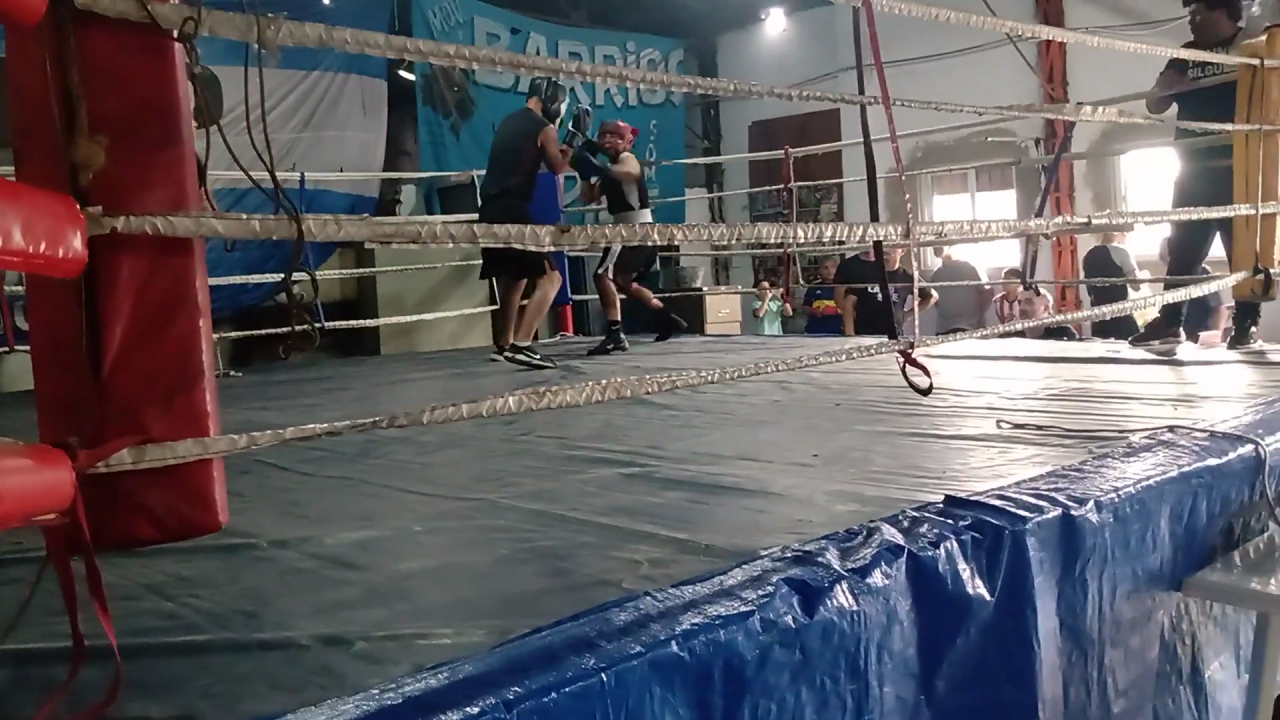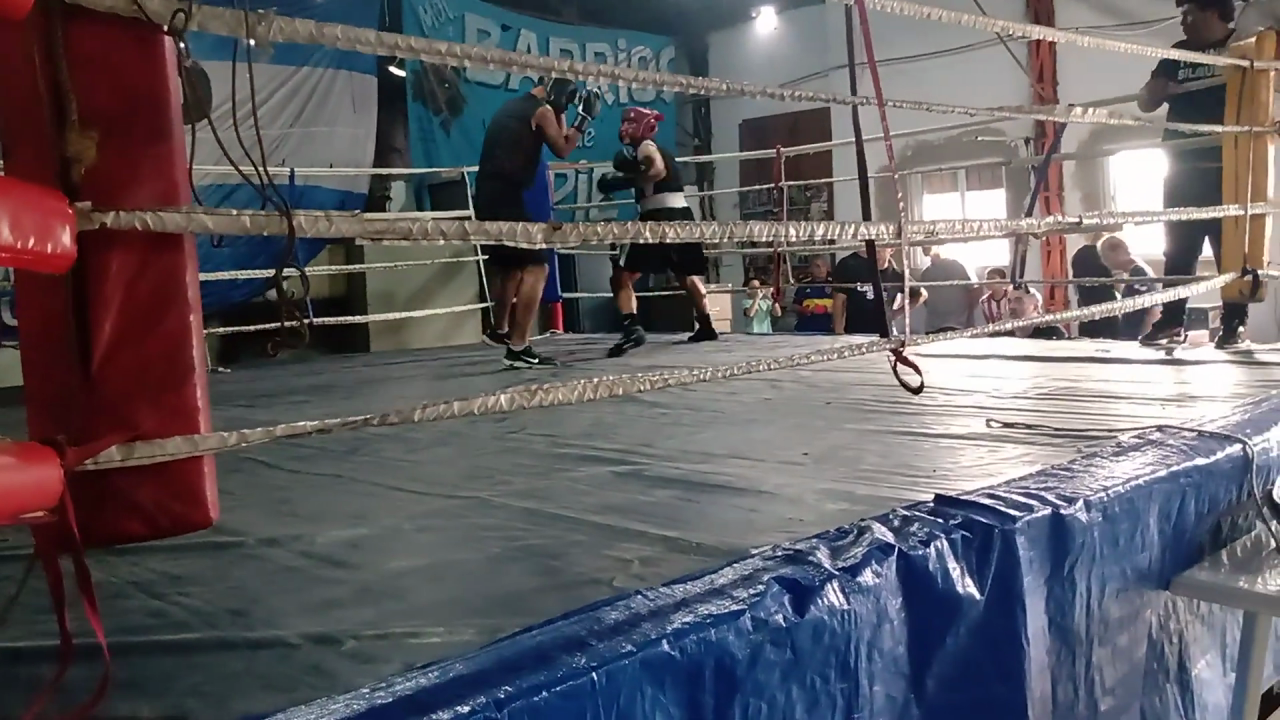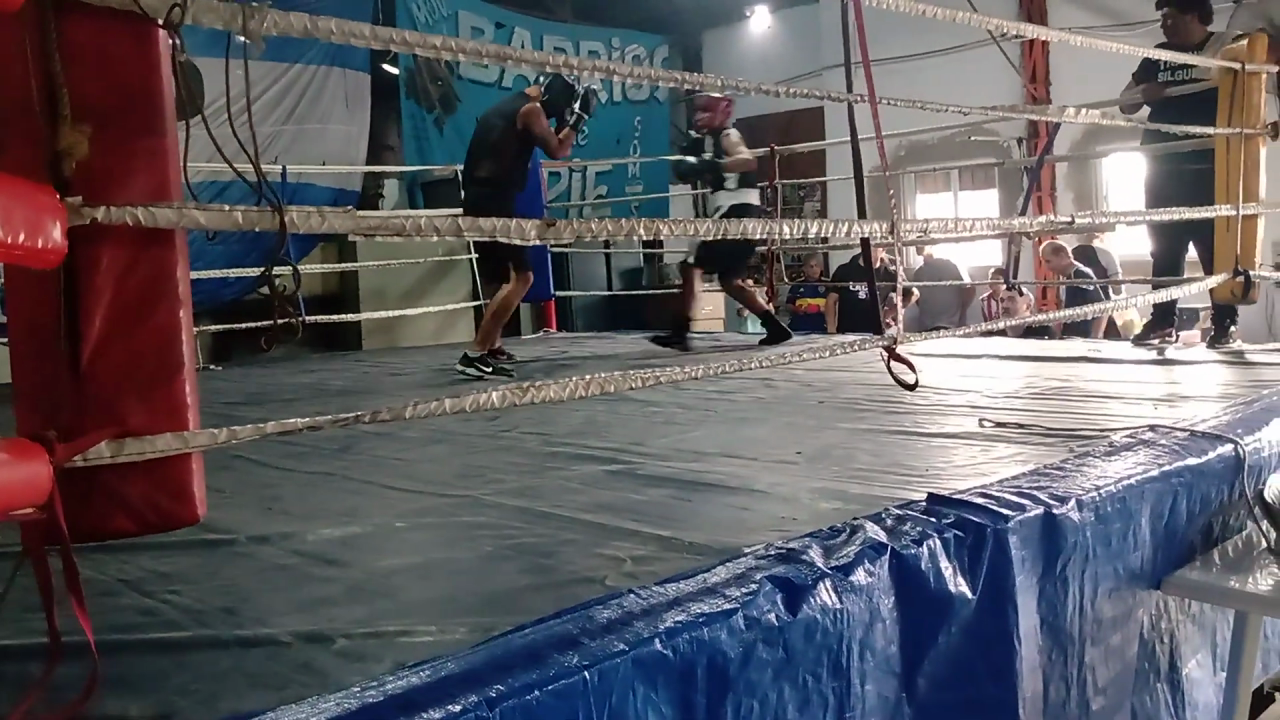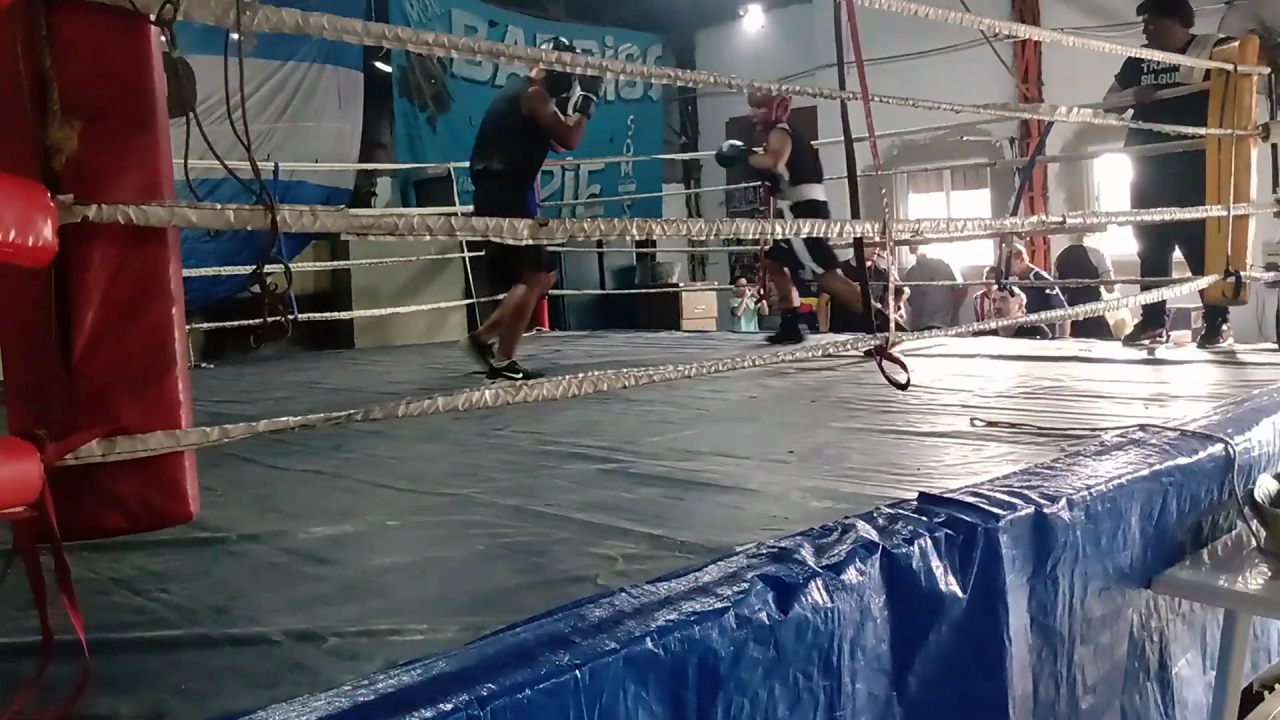
dt=0.4s
person 1, frame 1
right shoulder: (1186, 54)
right elbow: (1155, 106)
right wrist: (1165, 86)
right hip: (1196, 169)
right knee: (1183, 248)
left ankle: (1246, 323)
right ankle: (1169, 321)
person 1, frame 2
right shoulder: (1178, 53)
right elbow: (1146, 105)
right wrist: (1152, 90)
right hip: (1183, 168)
right knee: (1178, 247)
left ankle: (1234, 324)
right ankle: (1171, 321)
person 1, frame 3
right shoulder: (1157, 57)
right elbow: (1125, 105)
right wrist: (1142, 92)
left hip: (1209, 170)
right hip: (1164, 170)
left knee: (1215, 246)
right knee: (1164, 248)
left ankle: (1225, 323)
right ankle: (1162, 321)
person 1, frame 4
left shoulder: (1213, 50)
right shoulder: (1139, 60)
right elbow: (1108, 103)
right wrist: (1131, 96)
left hip: (1194, 170)
right hip: (1149, 170)
left knee: (1200, 245)
right knee: (1151, 249)
left ankle: (1217, 322)
right ankle: (1152, 321)
person 2, frame 1
left shoulder: (508, 122)
right shoulder: (543, 128)
right elbow: (558, 167)
left hip: (491, 212)
right hip: (512, 213)
left knee: (516, 278)
right knee: (550, 278)
left ankle: (505, 345)
right ankle: (521, 345)
person 2, frame 2
left shoulder: (513, 106)
right shoulder: (541, 110)
left elbow: (546, 141)
right elbow: (563, 149)
left wrist: (564, 116)
right wrist: (584, 118)
left hip: (488, 193)
right hip: (503, 195)
left knee: (512, 265)
right knee: (536, 268)
left ankle: (500, 330)
right ankle: (518, 348)
person 2, frame 3
left shoulder: (509, 105)
right shoulder: (529, 109)
left elbow: (549, 143)
right elbow: (557, 151)
left wrist: (565, 120)
right wrist: (579, 116)
left hip: (481, 198)
right hip: (491, 200)
left knee: (512, 277)
right knee: (520, 278)
left ankle: (489, 346)
right ankle: (475, 354)
person 2, frame 4
left shoulder: (521, 89)
right shoulder: (534, 93)
left elbow: (554, 143)
right elbow: (569, 140)
left wrist: (573, 99)
right wrist: (587, 98)
left hip: (504, 195)
right hip: (503, 196)
left knee: (538, 277)
right knee: (533, 277)
left ankle: (484, 337)
right ankle: (502, 363)
person 3, frame 1
left shoulder: (627, 159)
right shoulder: (608, 171)
left elbow: (629, 173)
right elbow: (588, 197)
left wrist: (599, 168)
right wrist: (587, 172)
left knee: (604, 276)
right knee: (627, 282)
left ankle: (615, 334)
right ankle: (667, 319)
person 3, frame 2
left shoulder: (646, 146)
right shoulder: (657, 150)
left elbow: (658, 171)
left wrist: (622, 182)
right wrist: (629, 168)
left hip: (658, 217)
right hip: (682, 214)
left knee: (622, 274)
right knee: (688, 275)
left ankle: (632, 328)
right ankle: (705, 326)
person 3, frame 3
left shoulder: (729, 136)
right shoulder: (711, 142)
left elbow: (748, 161)
left wrist: (709, 165)
right wrist: (697, 166)
left hip: (736, 210)
right hip: (747, 213)
left knee: (692, 266)
right knee: (730, 279)
left ankle: (680, 331)
right ankle: (775, 327)
person 3, frame 4
left shoulder: (780, 132)
right shoulder: (789, 135)
left elbow: (774, 161)
left wrist: (742, 155)
left hip: (806, 209)
right hip: (812, 208)
left knee: (827, 276)
right knee: (776, 262)
right ankle: (791, 326)
